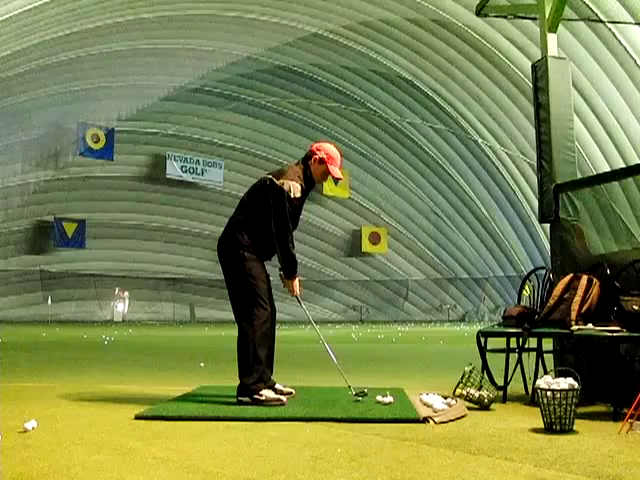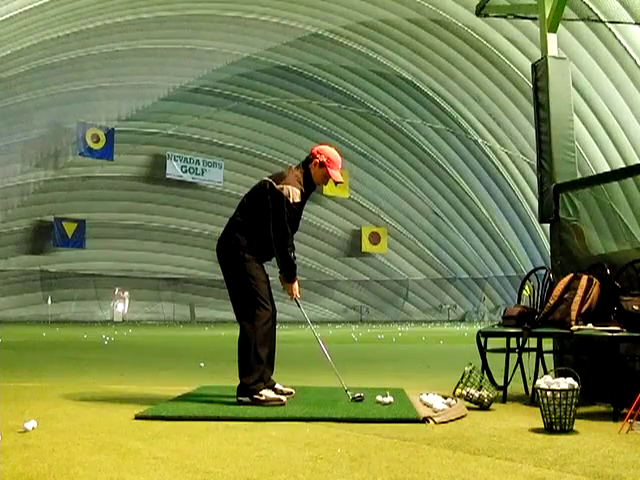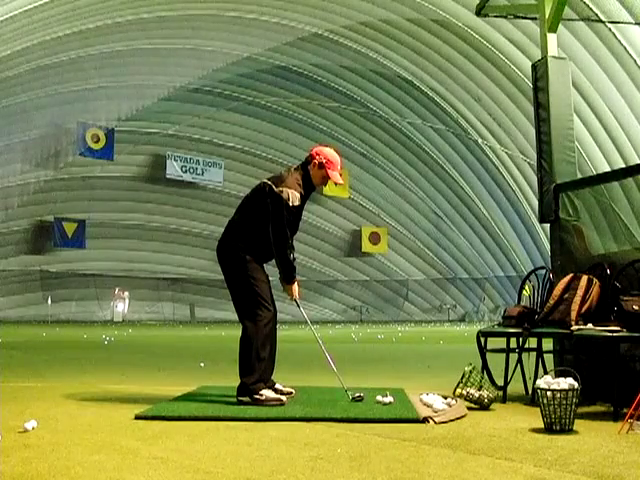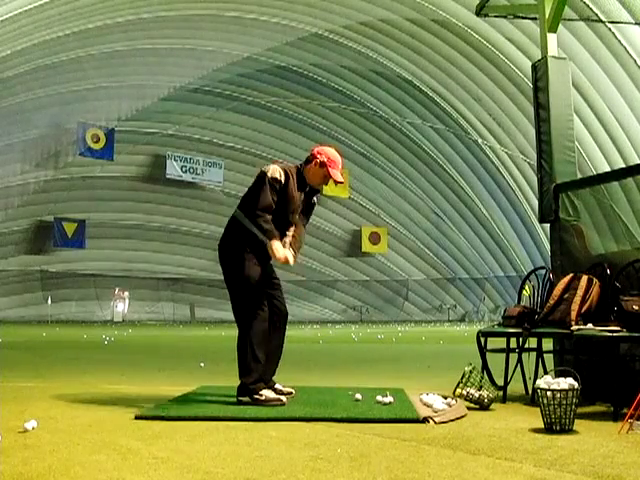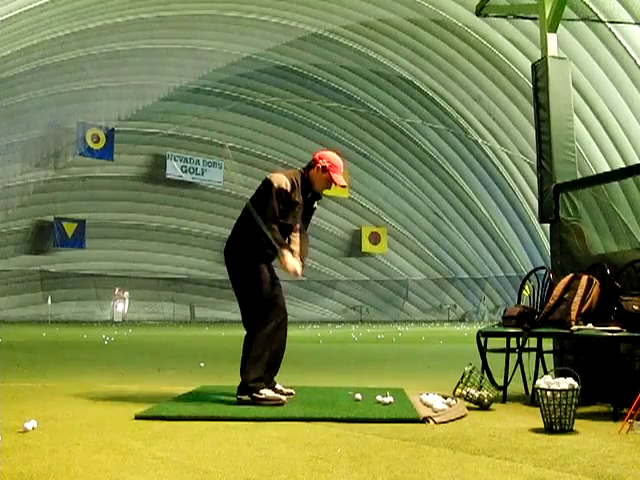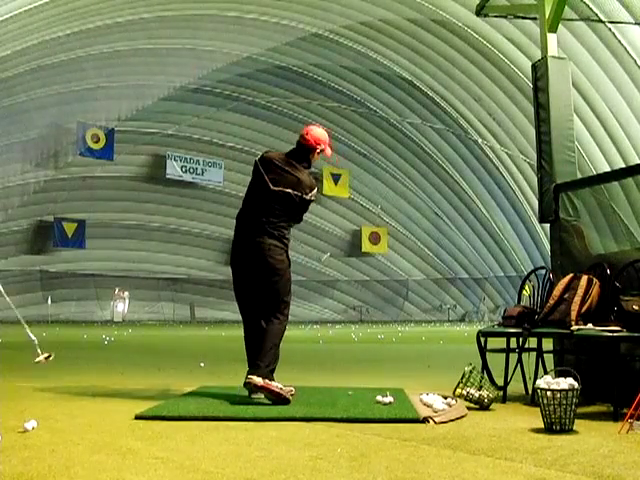
dt=0.5s
person 1, frame 1
left shoulder: (295, 181)
right shoulder: (290, 183)
left elbow: (283, 232)
right elbow: (282, 233)
left wrist: (288, 269)
right wrist: (291, 273)
left hip: (249, 251)
right hip: (240, 249)
left knee: (266, 314)
right knee: (256, 315)
left ankle: (262, 380)
right ankle: (251, 387)
person 1, frame 2
left shoulder: (297, 185)
right shoulder: (290, 187)
left elbow: (284, 235)
right elbow: (280, 237)
left wrist: (288, 273)
right wrist: (290, 277)
left hip: (247, 252)
right hip: (239, 250)
left knee: (266, 314)
right knee: (257, 315)
left ankle: (262, 379)
right ankle: (251, 387)
person 1, frame 3
left shoulder: (297, 186)
right shoulder: (289, 189)
left elbow: (284, 237)
right elbow: (280, 239)
left wrist: (289, 275)
right wrist: (289, 279)
left hip: (247, 253)
right hip: (238, 252)
left knee: (267, 315)
right knee: (259, 315)
left ankle: (263, 380)
right ankle: (250, 387)
person 1, frame 4
left shoulder: (309, 196)
right shoulder: (278, 174)
left elbow: (297, 227)
right elbow: (260, 213)
left wrist: (288, 248)
right wrist: (273, 242)
left hip: (260, 254)
right hip: (239, 249)
left knee: (277, 314)
right knee: (255, 315)
left ankle: (264, 379)
right ankle: (250, 387)
person 1, frame 5
left shoulder: (309, 200)
right shoulder: (282, 182)
left elbow: (300, 235)
right elbow: (267, 223)
left wrist: (294, 258)
right wrist: (284, 254)
left hip: (259, 257)
right hip: (246, 254)
left knee: (278, 318)
right knee: (264, 318)
left ankle: (265, 380)
right ankle: (251, 386)
person 1, frame 6
left shoulder: (267, 159)
right shoulder: (308, 185)
left hip: (242, 244)
right hip: (271, 248)
left knee: (253, 314)
right knee: (277, 313)
left ankle: (259, 376)
right ankle: (261, 374)
